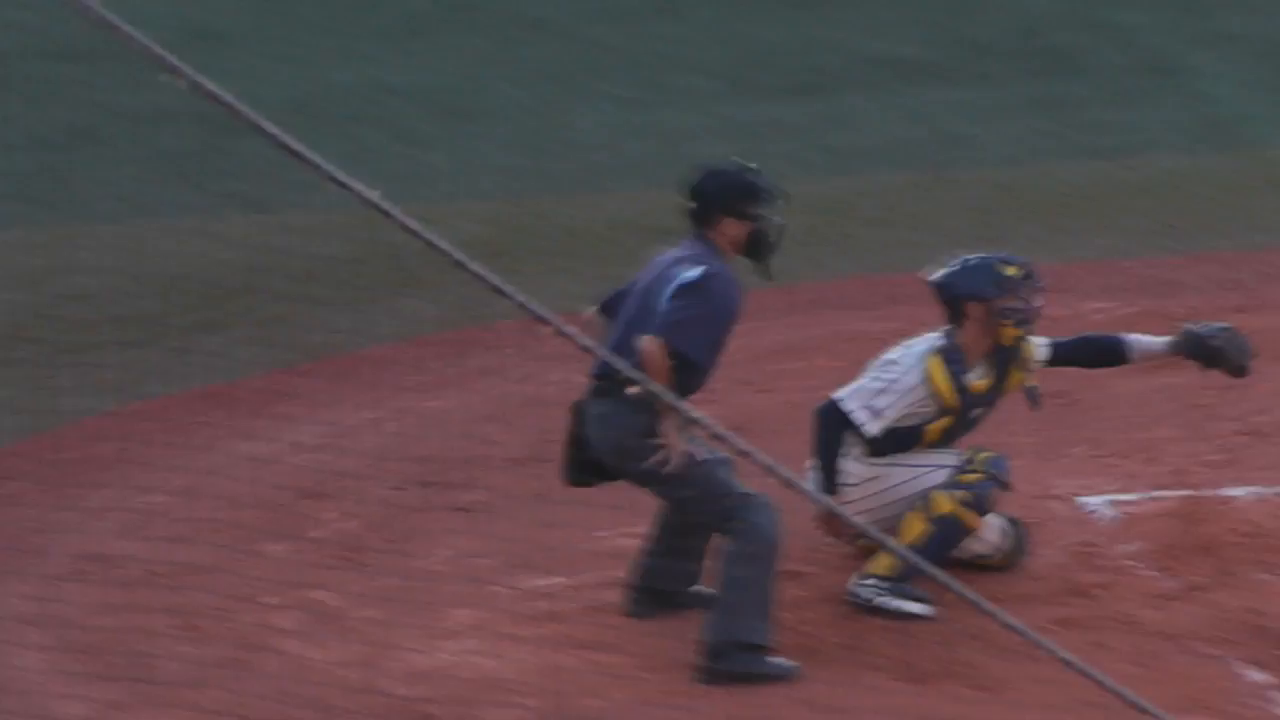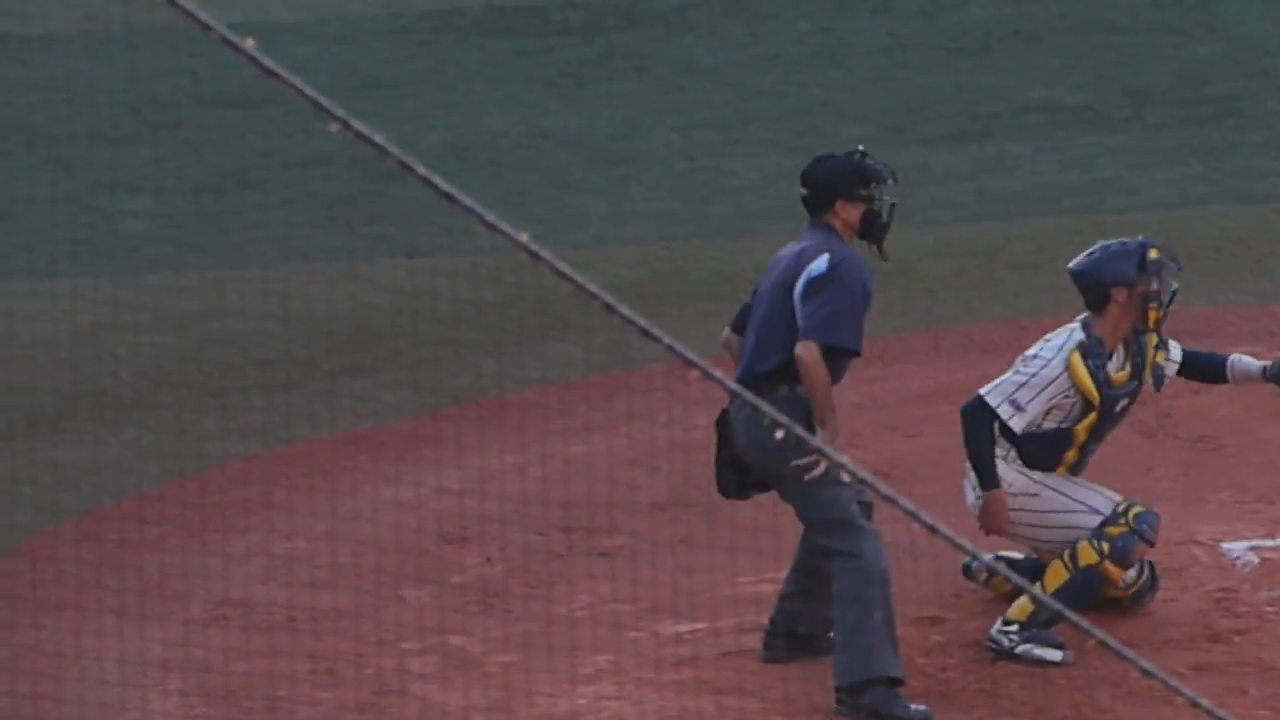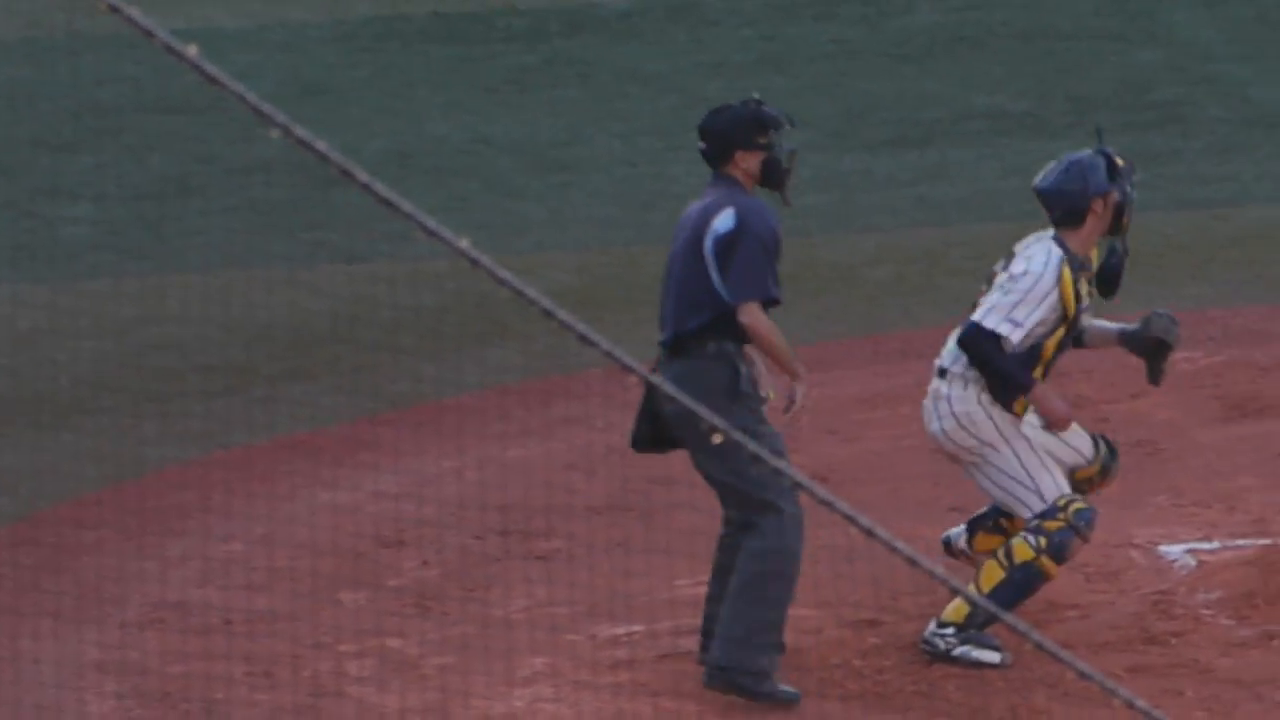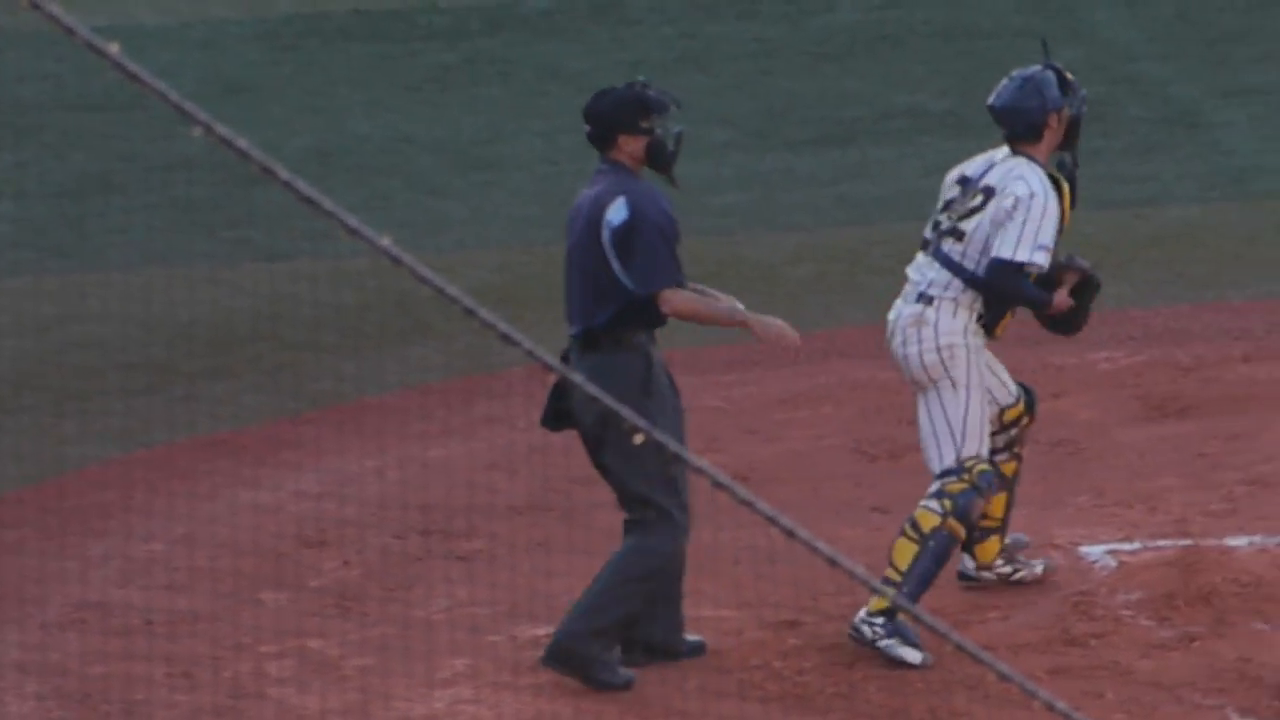
dt=0.2s
person 1, frame 1
left shoulder: (673, 261)
right shoulder: (714, 280)
left elbow: (602, 317)
right elbow: (652, 348)
right wrist: (669, 423)
left hip: (608, 411)
right hip: (634, 422)
left knee: (705, 475)
right knee: (752, 516)
left ankle: (661, 584)
right ankle: (733, 649)
person 1, frame 2
left shoulder: (793, 255)
right shoulder: (843, 265)
left elbow: (733, 338)
right elbow: (809, 354)
right wrist: (827, 427)
left hip: (754, 416)
right hip: (782, 421)
left knee: (841, 508)
right knee: (856, 545)
left ankle: (797, 629)
person 1, frame 3
left shoulder: (708, 210)
right shoulder: (749, 215)
right elbow: (748, 314)
right wrist: (797, 374)
left hip: (681, 375)
right hip: (713, 379)
left knee: (750, 505)
right knee: (776, 514)
left ankle: (727, 637)
right ankle: (741, 658)
person 1, frame 4
left shoulder: (594, 195)
right shoulder: (638, 201)
right elbow: (670, 300)
left wrist: (718, 301)
right wrist: (750, 321)
left hip: (593, 365)
right hip: (625, 370)
left knee: (653, 506)
right knee: (661, 517)
left ankle: (650, 631)
right ankle: (582, 640)
person 2, frame 1
left shoulder: (1006, 353)
right shoulder: (923, 365)
left elbow: (1084, 350)
right elbow: (832, 416)
left wrist: (1176, 344)
right wrist: (830, 500)
left hip: (891, 475)
right hip: (855, 481)
left knee: (1005, 544)
right knee: (986, 472)
left ankle: (885, 531)
right ankle: (880, 577)
person 2, frame 2
left shoulder: (1140, 344)
right shoulder: (1064, 359)
left elbow: (1196, 362)
right elbow: (977, 414)
right wrist: (992, 493)
left hip: (1046, 480)
right hip: (1010, 481)
left knee: (1133, 582)
right knee: (1136, 526)
left ankle: (999, 569)
right ankle: (1019, 625)
person 2, frame 3
left shoulder: (1068, 258)
right shoulder: (1048, 268)
left elbow: (1066, 326)
right elbow: (977, 341)
left wrist: (1126, 336)
right wrist: (1036, 392)
left hip: (992, 405)
right hip: (969, 407)
left knee: (1096, 464)
right knee: (1067, 521)
left ankle: (977, 538)
right ankle: (954, 627)
person 2, frame 4
left shoulder: (979, 167)
right shoulder: (1037, 190)
right elbow: (1005, 277)
left wrist: (1036, 287)
right wrist: (1048, 302)
left hip: (920, 322)
right hip: (944, 333)
left knee: (1013, 412)
right knee: (965, 479)
left ankle: (987, 554)
right ankle: (881, 613)
